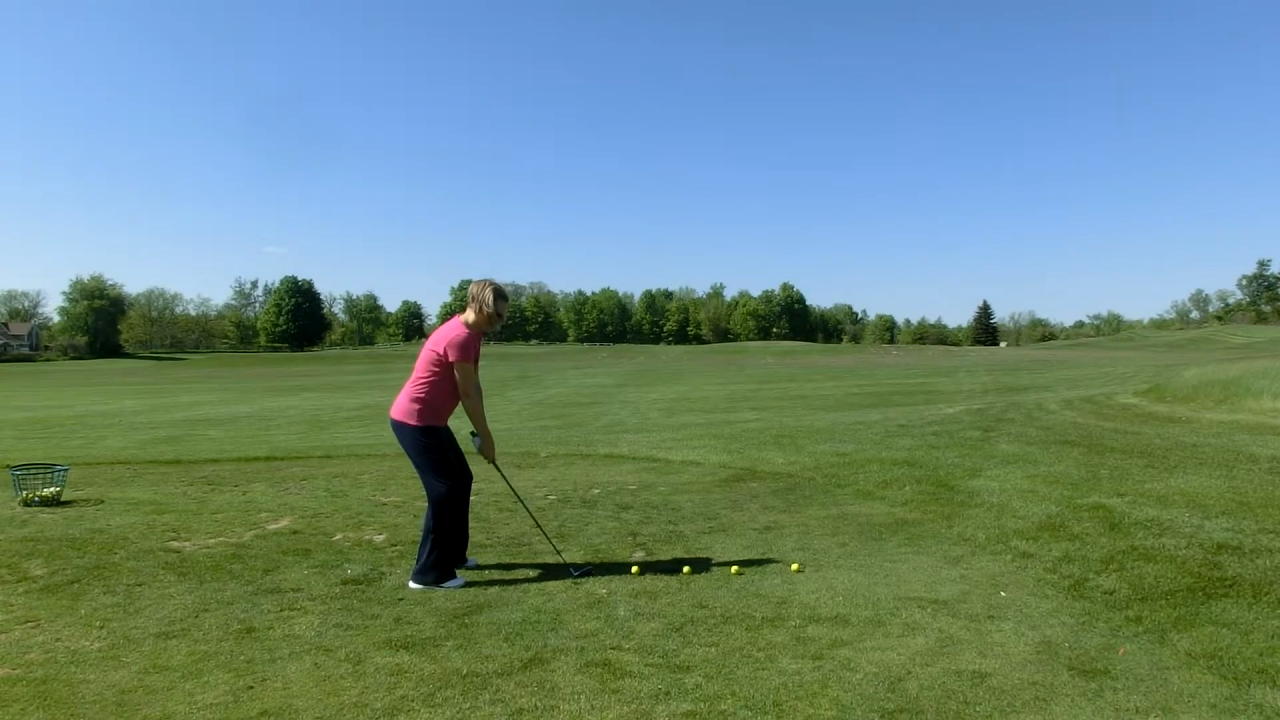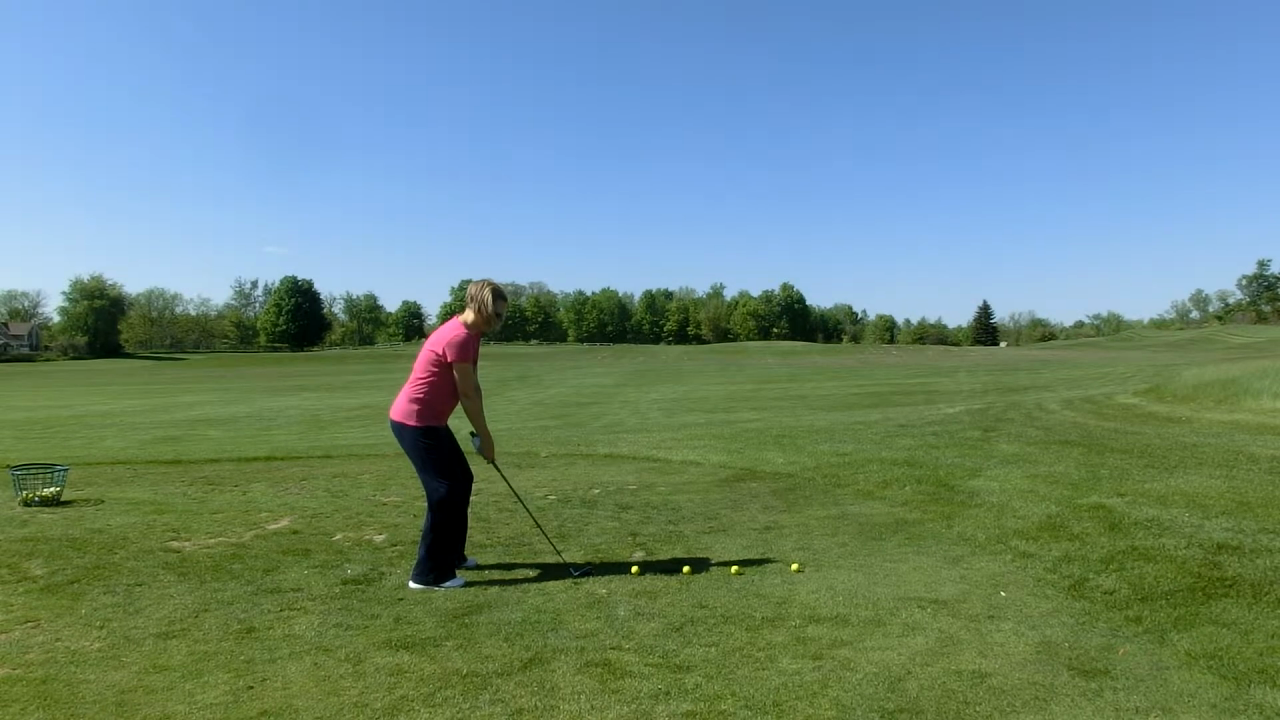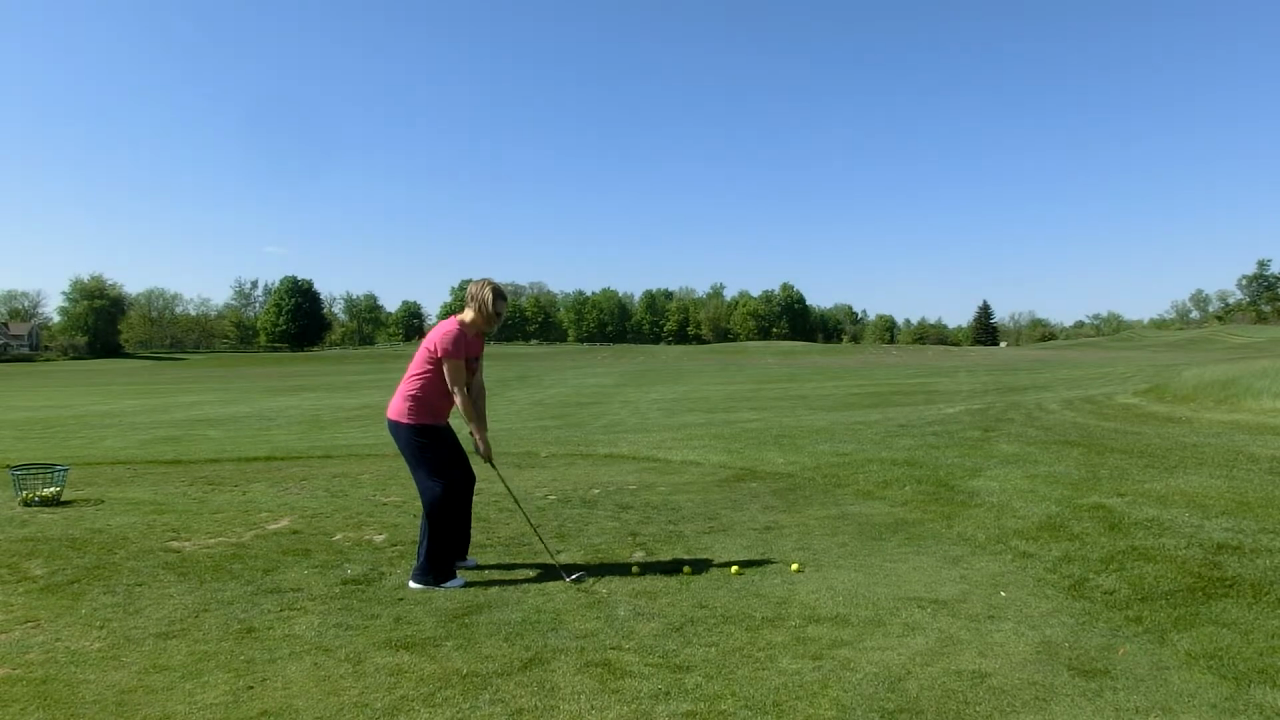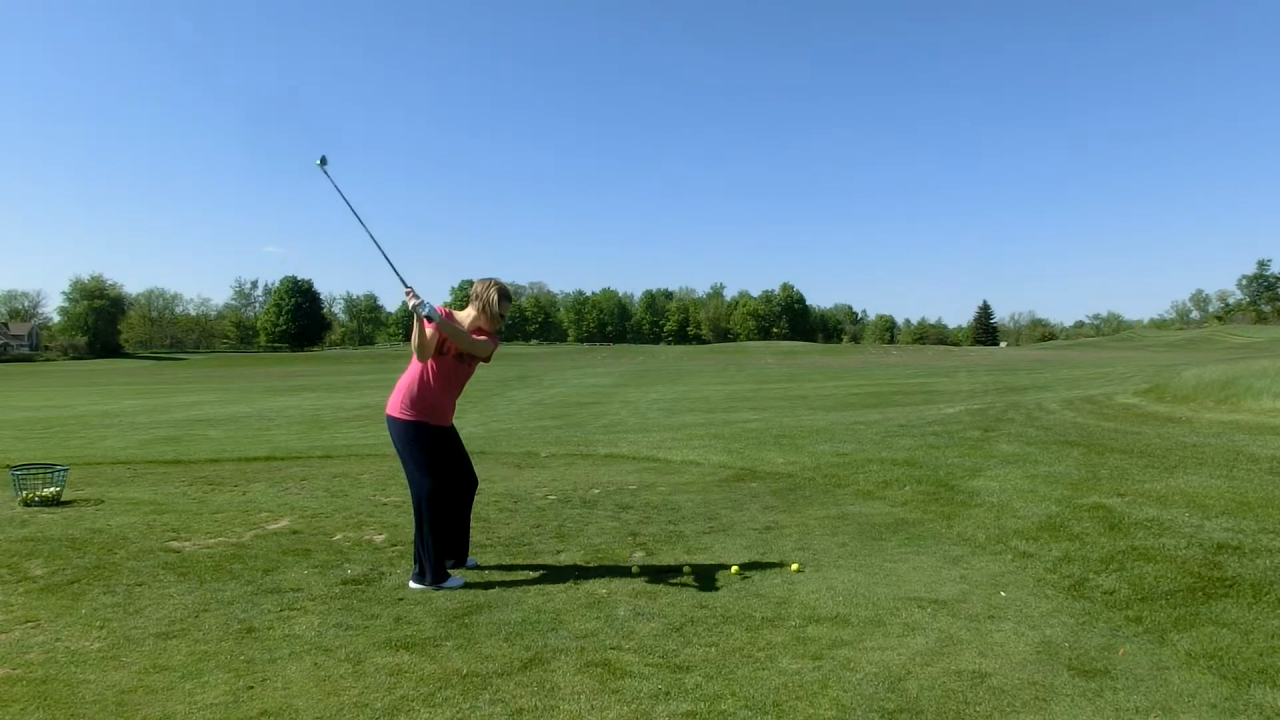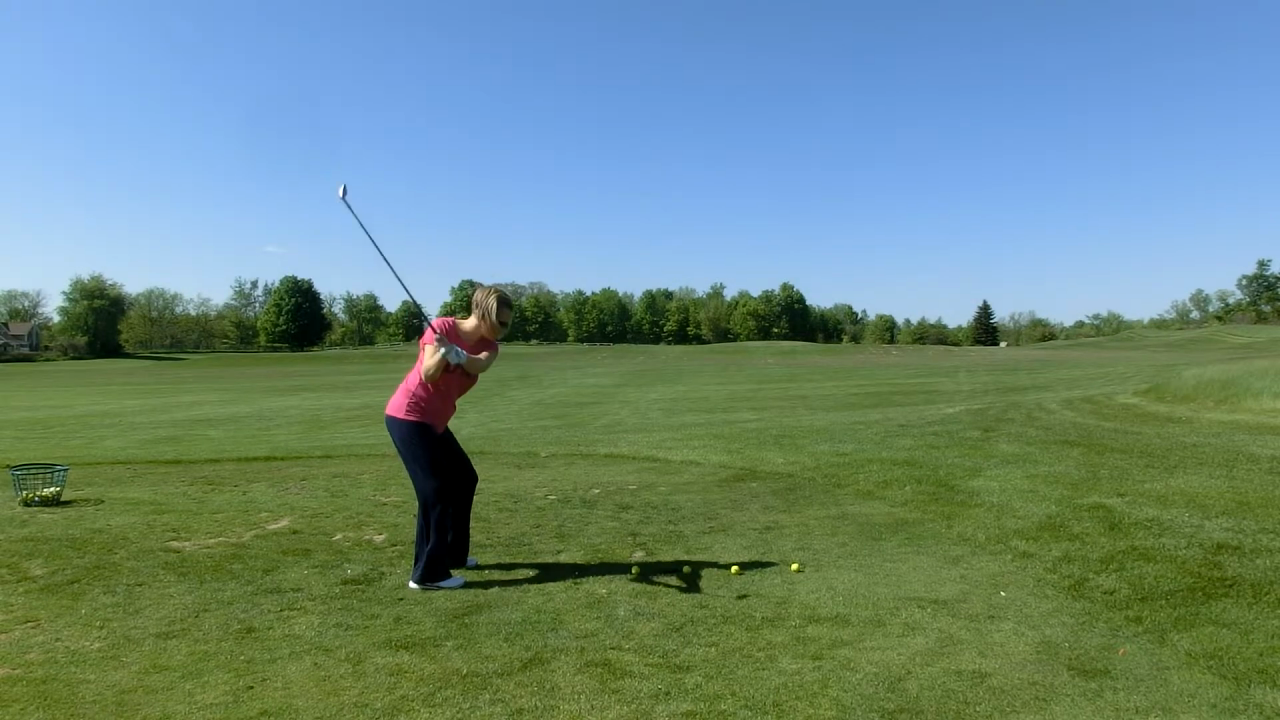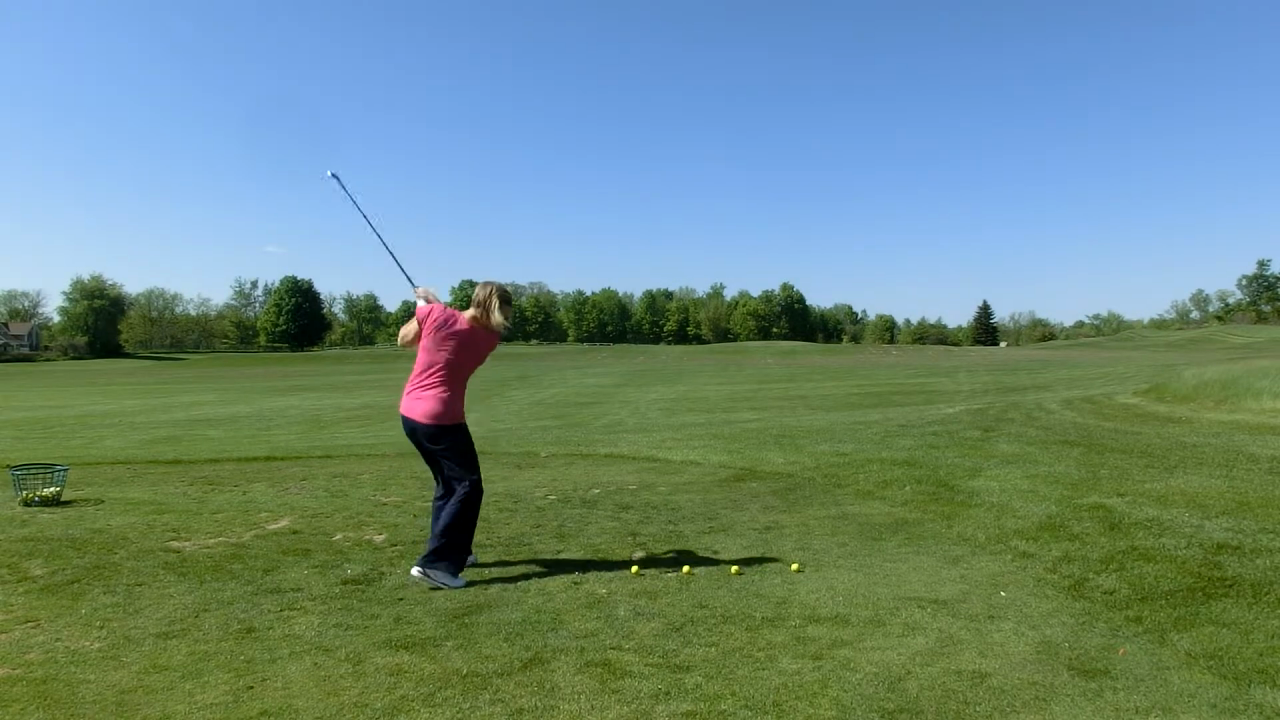
dt=0.4s
person 1, frame 1
left shoulder: (470, 333)
right shoulder: (460, 338)
left elbow: (474, 387)
right elbow: (467, 394)
left wrist: (482, 433)
right wrist: (486, 437)
left hip: (429, 419)
right hip: (415, 420)
left knee: (461, 480)
right knee: (445, 489)
left ankle: (451, 553)
right ankle: (428, 573)
person 1, frame 2
left shoulder: (469, 333)
right shoulder: (459, 338)
left elbow: (473, 386)
right elbow: (466, 394)
left wrist: (481, 433)
right wrist: (485, 437)
left hip: (429, 420)
right hip: (415, 421)
left knee: (461, 480)
right knee: (445, 490)
left ankle: (450, 553)
right ankle: (428, 573)
person 1, frame 3
left shoulder: (477, 337)
right shoulder: (451, 333)
left elbow: (477, 384)
right elbow: (457, 392)
left wrist: (483, 431)
right wrist: (479, 437)
left hip: (435, 420)
right hip: (410, 419)
left knee: (463, 480)
right knee: (440, 490)
left ankle: (452, 552)
right ankle: (428, 573)
person 1, frame 4
left shoulder: (488, 339)
right shoulder: (439, 315)
left elbow: (464, 342)
right elbow: (421, 351)
left wrist: (432, 315)
right wrist: (422, 312)
left hip: (441, 420)
right hip: (408, 416)
left knee: (464, 483)
right knee: (431, 490)
left ankle: (451, 554)
right ankle: (427, 573)
person 1, frame 5
left shoulder: (489, 345)
right shoulder: (443, 329)
left elbow: (478, 367)
right elbow: (426, 376)
left wrist: (459, 356)
right wrist: (441, 352)
left hip: (433, 422)
right hip: (407, 417)
left knee: (464, 480)
right knee: (435, 490)
left ankle: (452, 553)
right ankle: (427, 574)
person 1, frame 6
left shoulder: (433, 314)
right shoulder: (489, 339)
left elbow: (404, 339)
left wrist: (424, 302)
left hip: (409, 414)
right hip: (443, 420)
left knee: (448, 482)
right knee: (467, 488)
left ankle: (451, 551)
right ankle: (433, 563)
